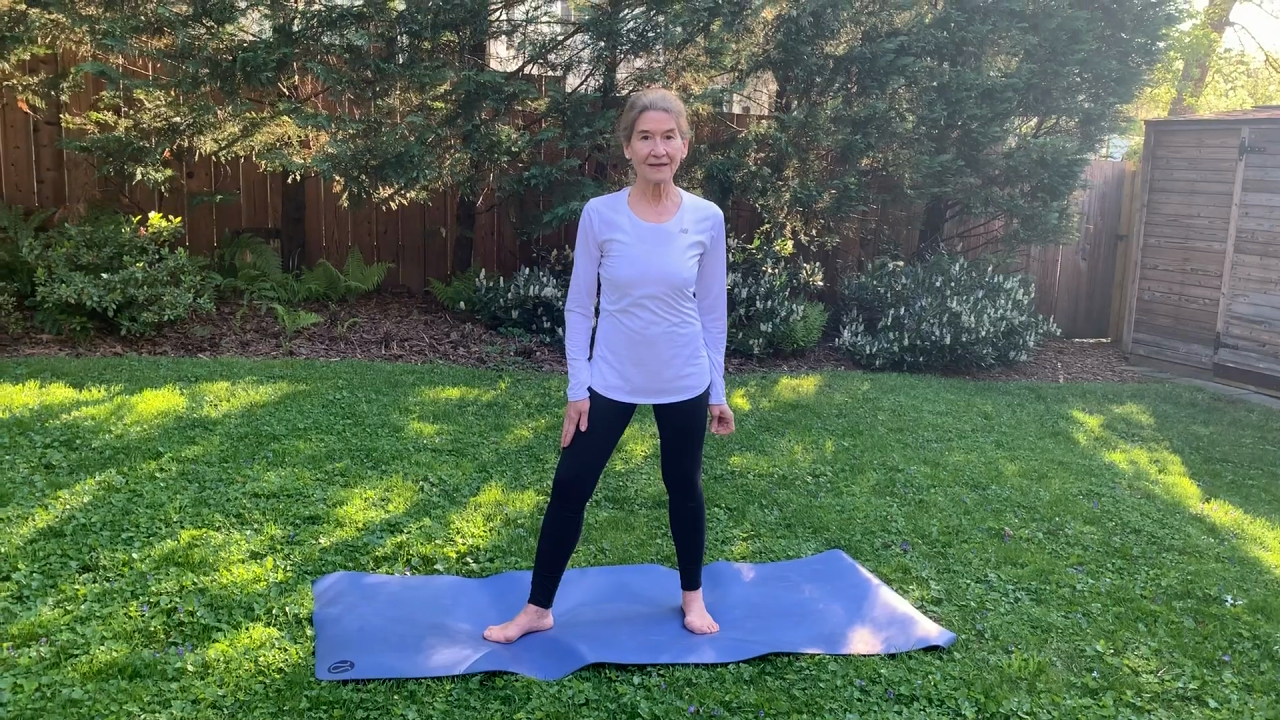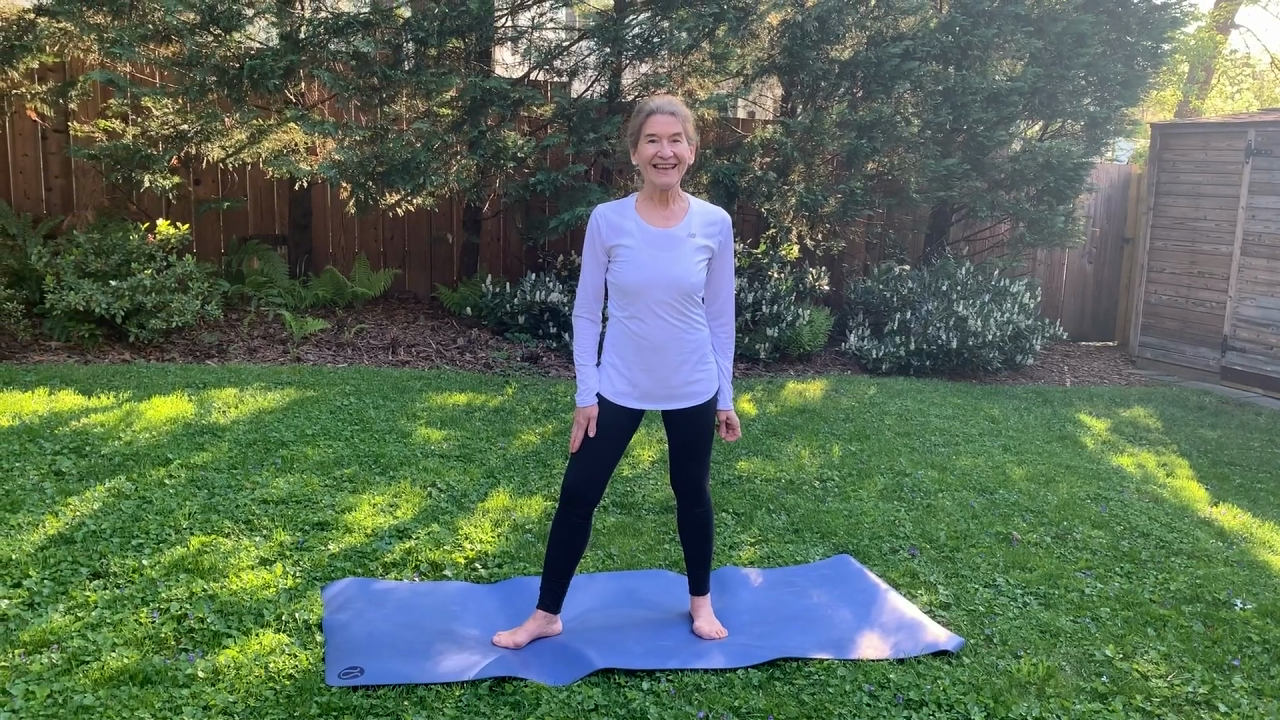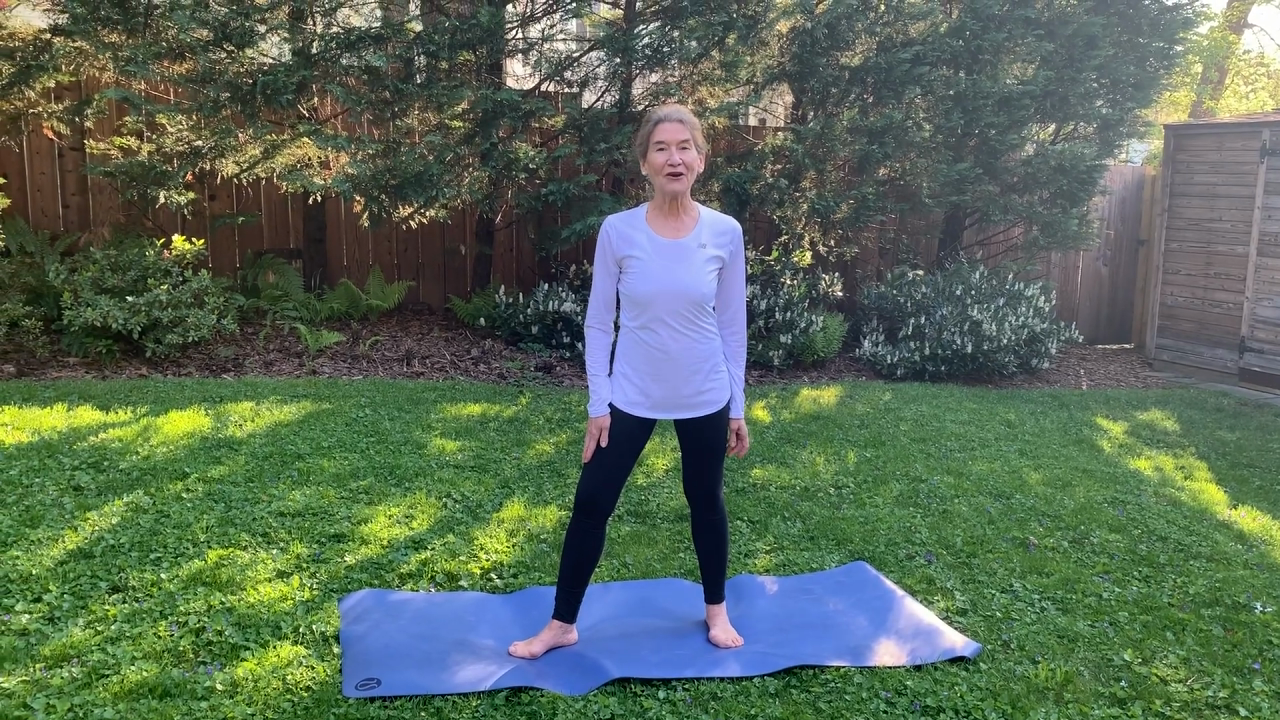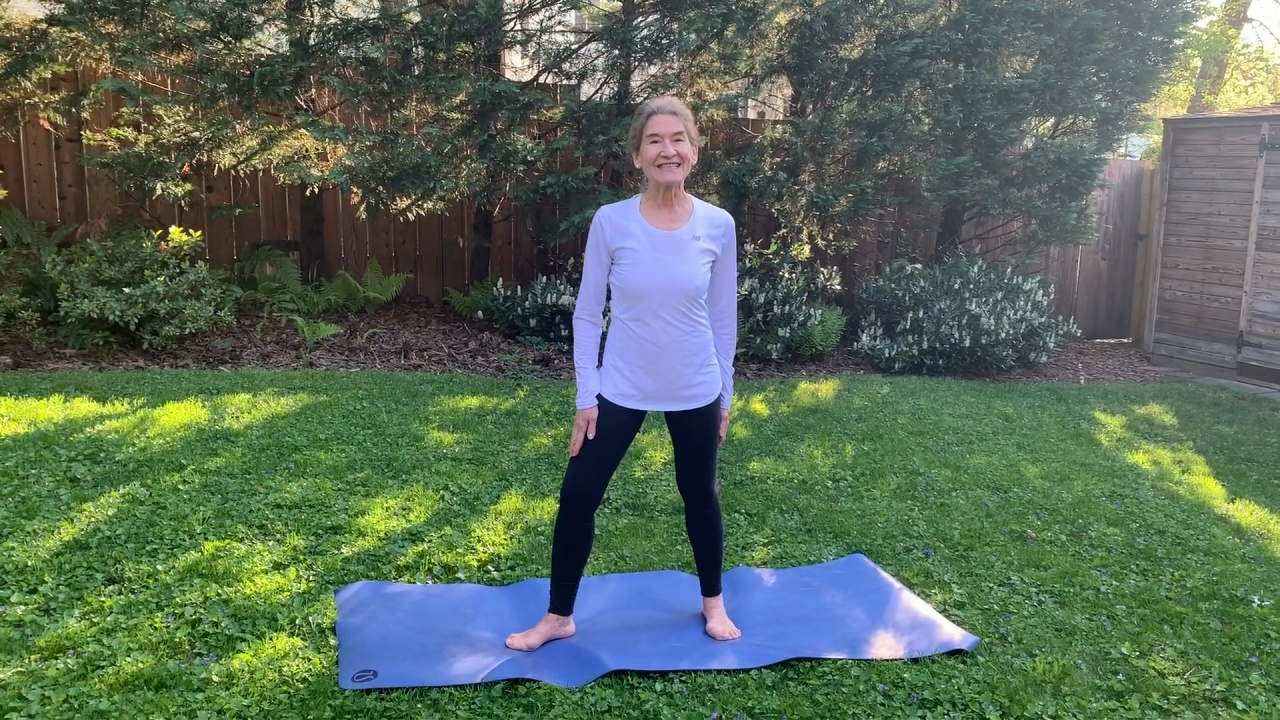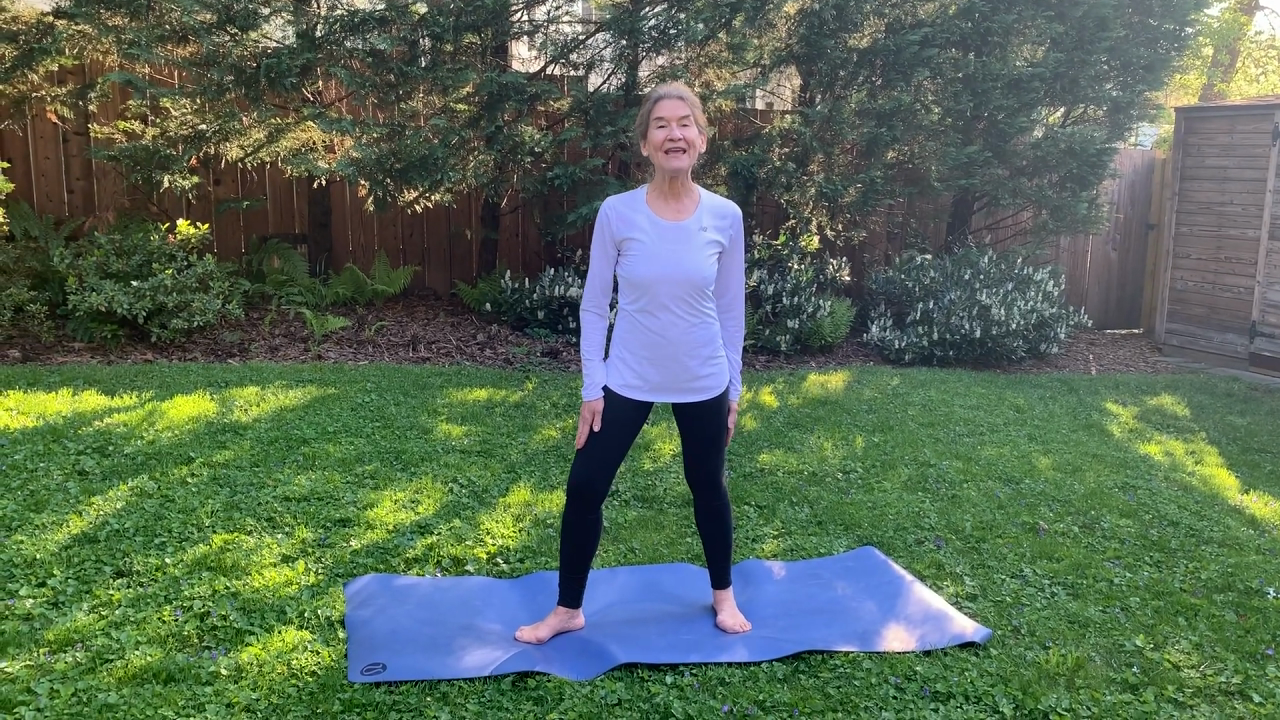
dt=0.7s
person 1, frame 1
left shoulder: (706, 219)
right shoulder: (599, 215)
left elbow: (712, 310)
right elbow: (579, 306)
left wrist: (717, 391)
right wrist: (576, 388)
left hip: (683, 383)
right hip: (611, 381)
left knee: (684, 488)
right knee: (569, 488)
left ankle: (692, 596)
right ankle: (538, 608)
person 1, frame 2
left shoulder: (714, 223)
right shoulder: (607, 220)
left elbow: (720, 316)
right elbow: (586, 311)
left wrist: (725, 396)
right wrist: (585, 393)
left hip: (691, 389)
right hip: (620, 386)
left knee: (692, 493)
right knee: (577, 493)
left ankle: (700, 600)
right ankle: (547, 613)
person 1, frame 3
left shoulder: (725, 232)
right shoulder: (617, 231)
left elbow: (732, 324)
right elbow: (598, 323)
left wrist: (737, 405)
right wrist: (598, 404)
left hip: (703, 398)
right hip: (631, 397)
left knee: (706, 502)
right knee: (590, 504)
left ankle: (716, 609)
right ankle: (562, 623)
person 1, frame 4
left shoulder: (718, 225)
right shoulder: (610, 222)
left elbow: (723, 315)
right elbow: (588, 313)
left wrist: (725, 393)
right wrist: (585, 395)
left hip: (694, 391)
right hip: (621, 388)
left knee: (699, 495)
right knee: (578, 495)
left ankle: (713, 602)
right ankle: (559, 615)
person 1, frame 5
left shoulder: (726, 216)
right shoulder: (616, 213)
left elbow: (731, 309)
right elbow: (595, 305)
left wrist: (734, 387)
right wrist: (592, 387)
left hip: (702, 382)
right hip: (628, 380)
left knee: (708, 488)
right knee: (585, 488)
left ankle: (723, 595)
right ankle: (568, 609)
